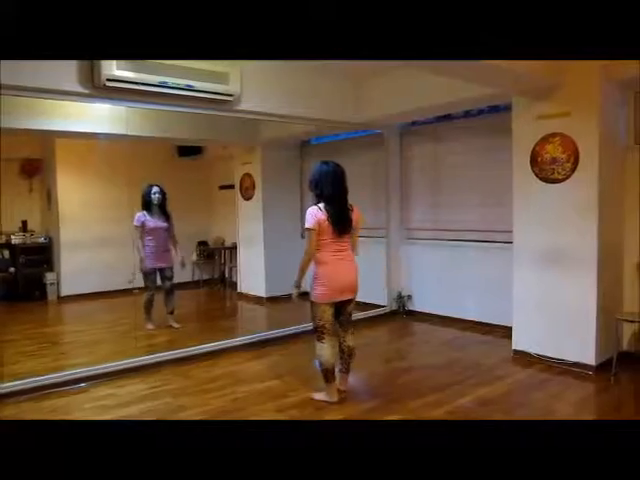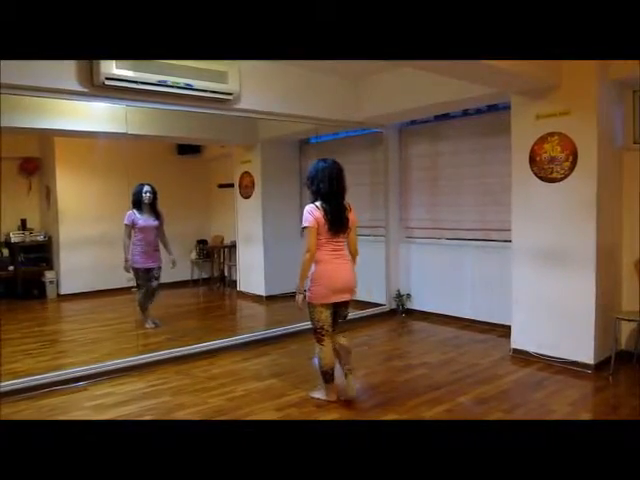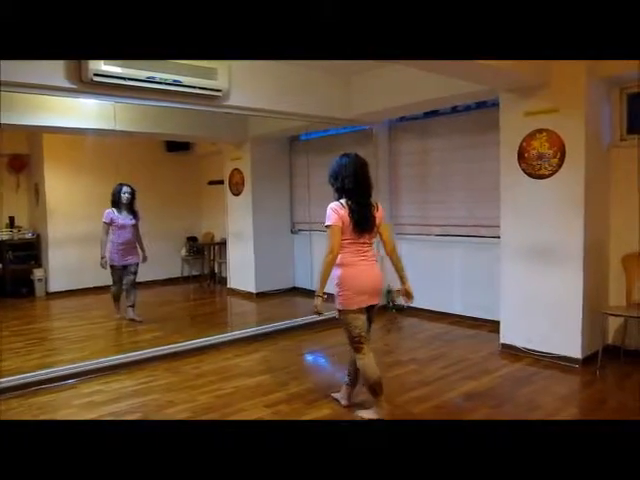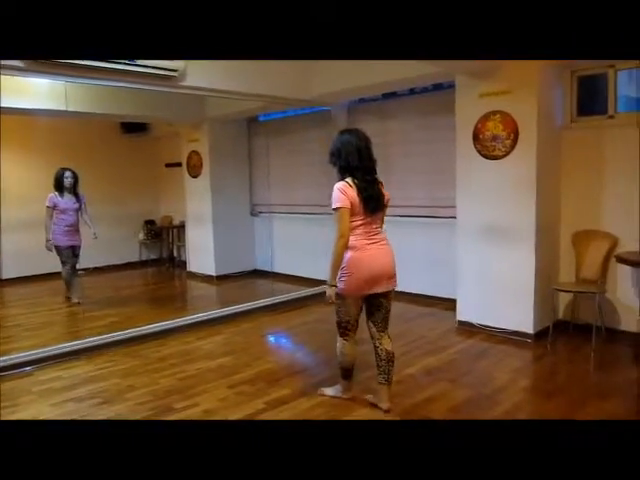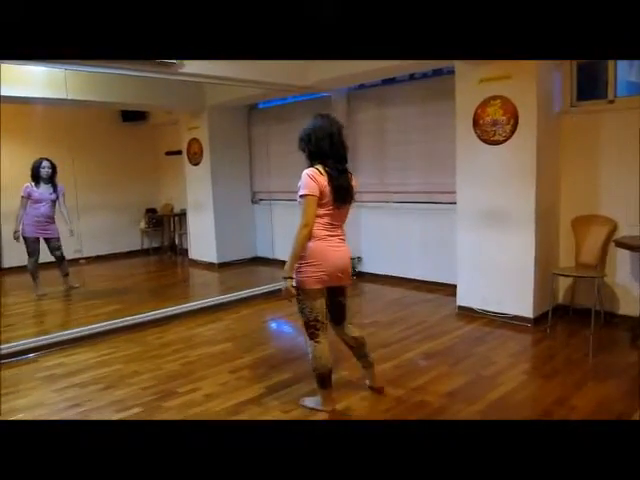
dt=1s
person 1, frame 1
left shoulder: (315, 212)
right shoulder: (352, 211)
left elbow: (310, 252)
right elbow: (354, 247)
left wrist: (297, 283)
left hip: (327, 279)
right hip: (349, 276)
left knee: (323, 336)
right knee: (345, 331)
left ankle: (331, 391)
right ankle: (342, 383)
person 1, frame 2
left shoulder: (312, 210)
right shoulder: (348, 210)
left elbow: (310, 252)
right elbow: (354, 250)
left wrist: (300, 287)
left hip: (323, 279)
right hip: (346, 277)
left knee: (323, 337)
right knee: (335, 332)
left ankle: (329, 390)
right ankle: (349, 381)
person 1, frame 3
left shoulder: (336, 209)
right shoulder: (375, 209)
left elbow: (332, 253)
right elbow: (391, 248)
left wrist: (320, 292)
right wrist: (403, 281)
left hip: (350, 281)
right hip: (373, 278)
left knee: (360, 347)
right knee: (360, 341)
left ankle: (379, 407)
right ankle: (346, 393)
person 1, frame 4
left shoulder: (343, 188)
right shoulder: (379, 187)
left elbow: (343, 237)
left wrist: (331, 280)
left hip: (358, 265)
right hip: (384, 261)
left knee: (346, 331)
right knee: (380, 331)
left ankle: (345, 388)
right ankle: (383, 396)
person 1, frame 5
left shoulder: (311, 175)
right shoulder: (347, 177)
left elbow: (306, 227)
left wrist: (288, 271)
left hip: (315, 259)
right hip: (341, 256)
left knee: (316, 332)
right knee: (340, 322)
left ankle: (326, 398)
right ankle: (373, 376)
person 2, frame 1
left shoulder: (166, 215)
right shoulder: (141, 216)
left elbow: (172, 237)
right elbow: (139, 239)
left wrist: (179, 255)
right wrist: (142, 259)
left hip: (165, 257)
right hip: (150, 258)
left knee: (169, 288)
right knee: (150, 290)
left ankle: (171, 319)
right ankle: (148, 320)
person 2, frame 2
left shoulder: (157, 214)
right shoulder: (131, 215)
left elbow: (162, 236)
right elbow: (127, 238)
left wrist: (170, 254)
right wrist: (127, 259)
left hip: (154, 256)
right hip: (139, 256)
left knee: (154, 287)
right knee: (142, 288)
left ankle: (145, 314)
right ankle: (146, 318)
person 2, frame 3
left shoulder: (134, 213)
right shoulder: (110, 213)
right elbow: (104, 236)
left wrist: (143, 251)
right wrist: (103, 255)
left hip: (132, 253)
right hip: (116, 252)
left knee: (131, 282)
right knee: (118, 284)
left ankle: (130, 312)
right ankle: (117, 309)
person 2, frame 4
left shoulder: (79, 197)
right shoulder: (53, 197)
left elbow: (84, 214)
right elbow: (48, 219)
left wrist: (92, 228)
right wrist: (48, 238)
left hip: (75, 234)
right hip: (60, 235)
left knee: (73, 264)
right knee: (67, 265)
left ankle: (68, 292)
right ankle: (73, 294)
person 2, frame 5
left shoulder: (58, 188)
right shoulder: (28, 188)
left elbow: (62, 207)
right elbow: (22, 209)
left wrist: (69, 225)
right wrist: (17, 228)
left hip: (49, 226)
right hip: (31, 226)
left knee: (59, 254)
right knee: (33, 257)
left ankle: (67, 282)
right ankle: (37, 287)
